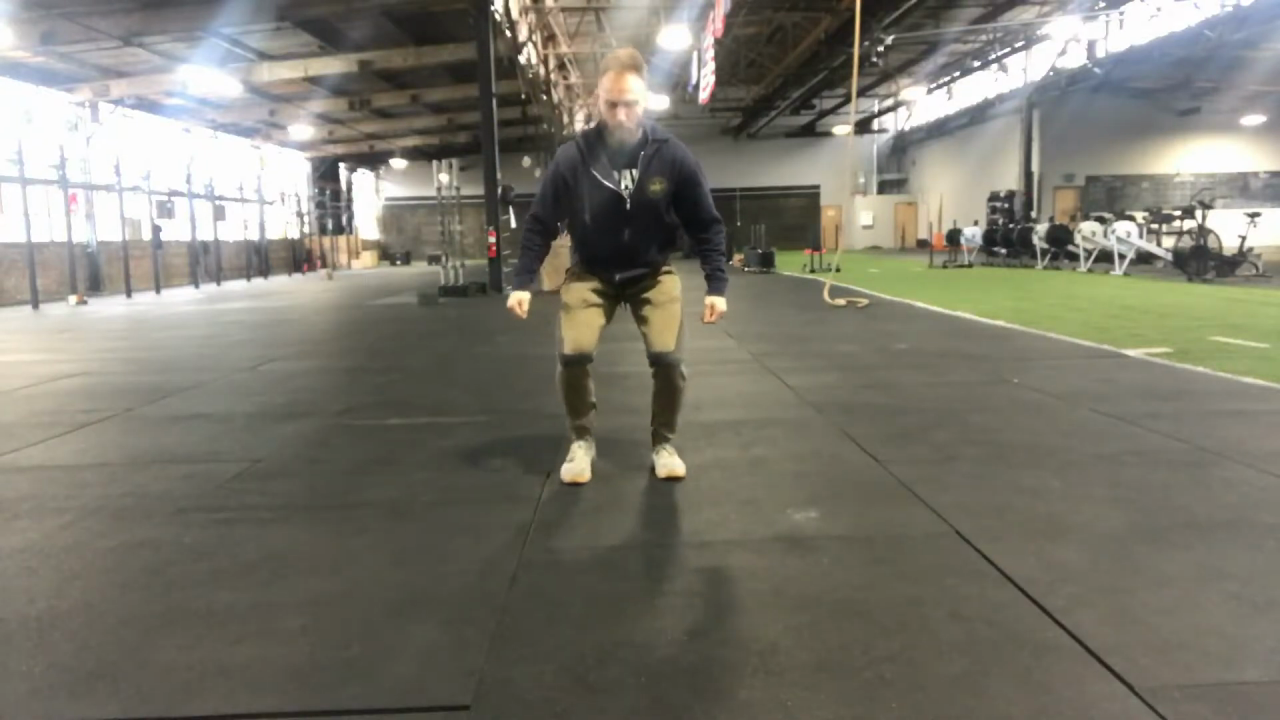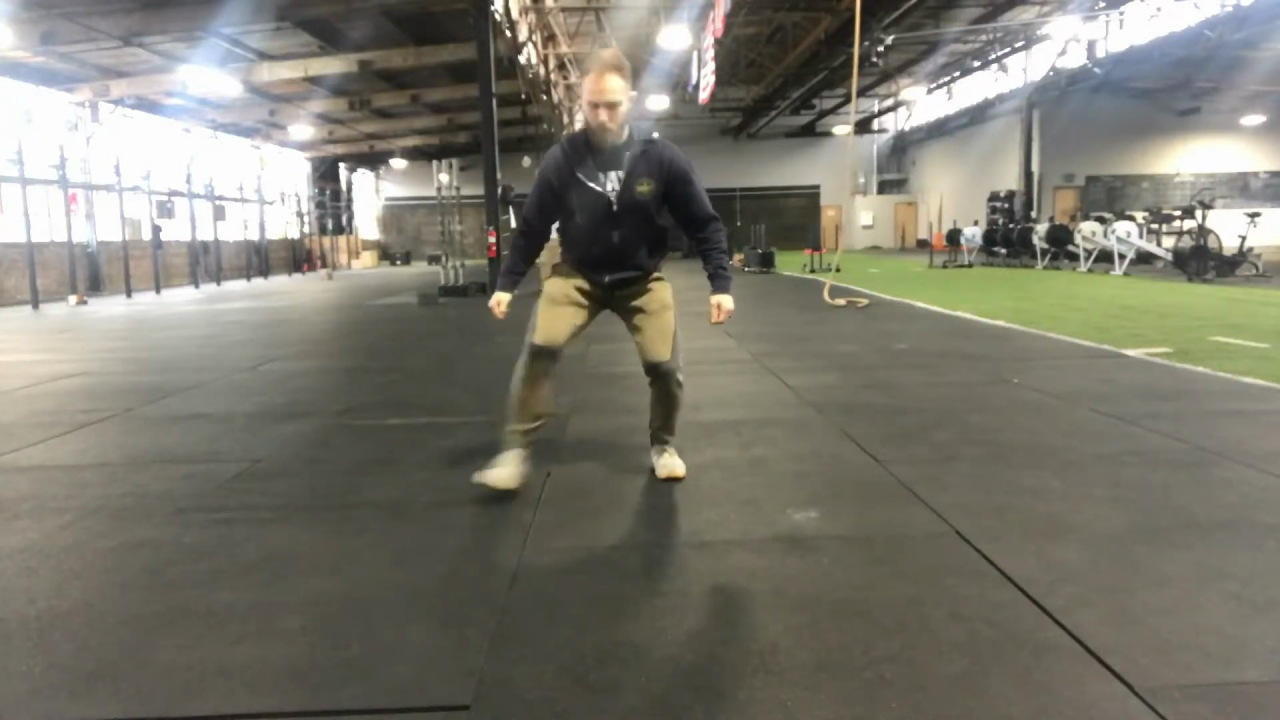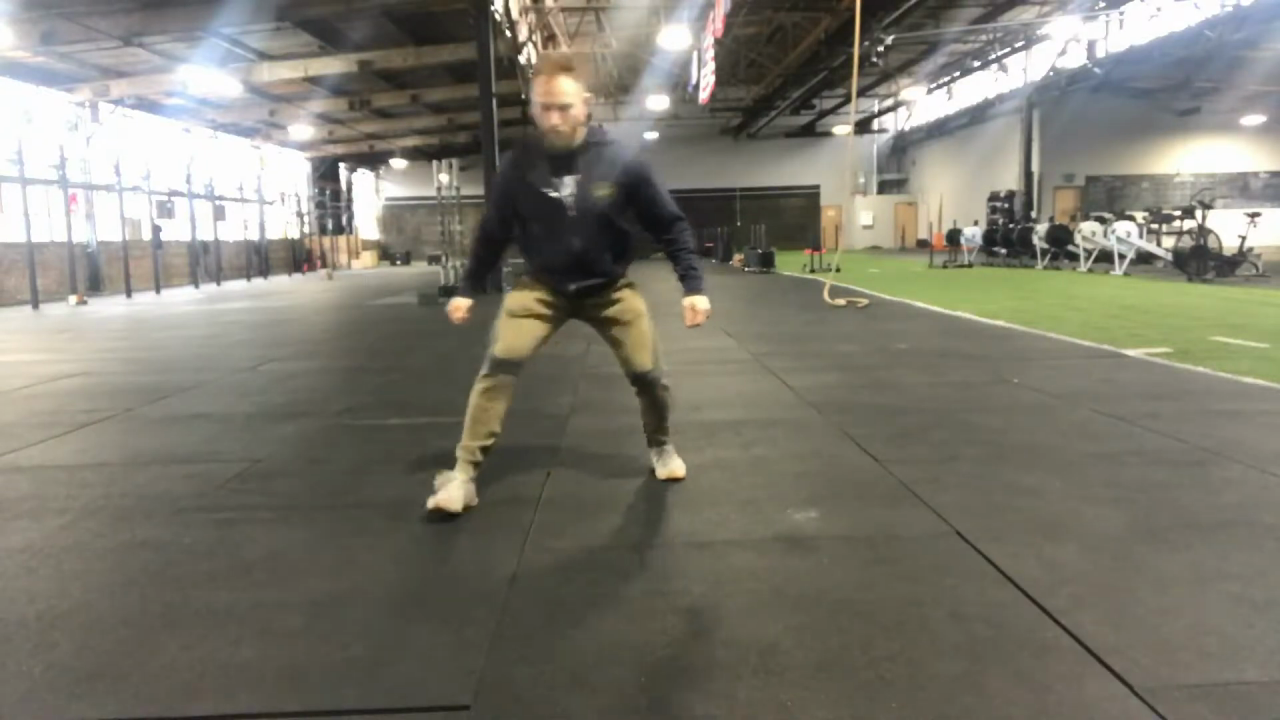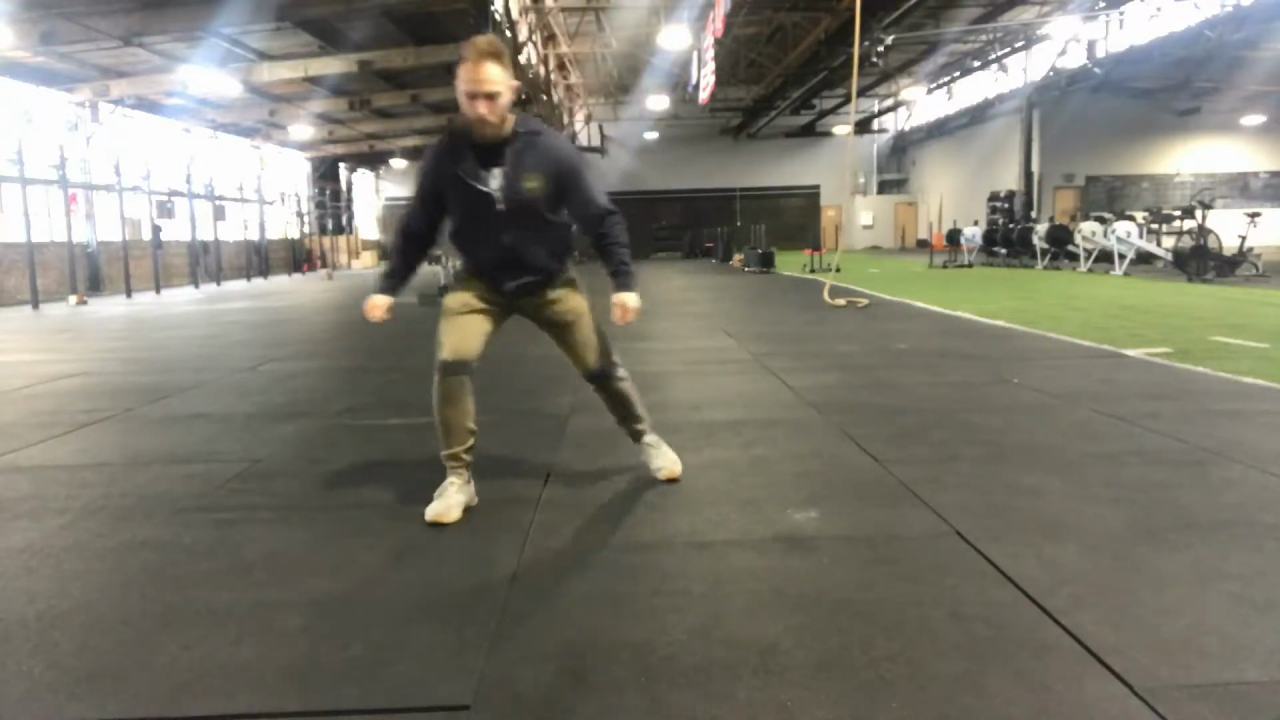
dt=0.2s
person 1, frame 1
left shoulder: (673, 156)
right shoulder: (574, 156)
left elbow: (707, 225)
right elbow: (541, 223)
left wrist: (717, 285)
right wrist: (522, 281)
left hip: (652, 273)
right hip: (591, 273)
left knee: (667, 358)
right knee: (573, 352)
left ankle: (663, 443)
right ankle: (583, 440)
person 1, frame 2
left shoulder: (660, 159)
right shoulder: (562, 160)
left elbow: (704, 223)
right elbow: (533, 225)
left wrist: (721, 284)
right wrist: (507, 282)
left hip: (640, 279)
right hip: (577, 274)
left knee: (663, 366)
right knee: (540, 348)
left ankle: (662, 445)
right ankle: (516, 449)
person 1, frame 3
left shoulder: (619, 161)
right shoulder: (519, 165)
left elbow: (670, 224)
right elbow: (493, 232)
left wrist: (692, 286)
right wrist: (467, 290)
left hip: (608, 286)
right hip: (541, 286)
left knee: (646, 372)
right knee: (501, 362)
left ankle: (661, 446)
right ankle: (464, 471)
person 1, frame 4
left shoulder: (550, 150)
right shoulder: (446, 156)
left elbow: (601, 216)
right elbow: (417, 227)
left wrist: (624, 282)
right wrist: (389, 286)
left hip: (550, 280)
right hip: (480, 282)
left knee: (600, 367)
right knee: (452, 364)
left ankle: (644, 437)
right ankle: (458, 476)
